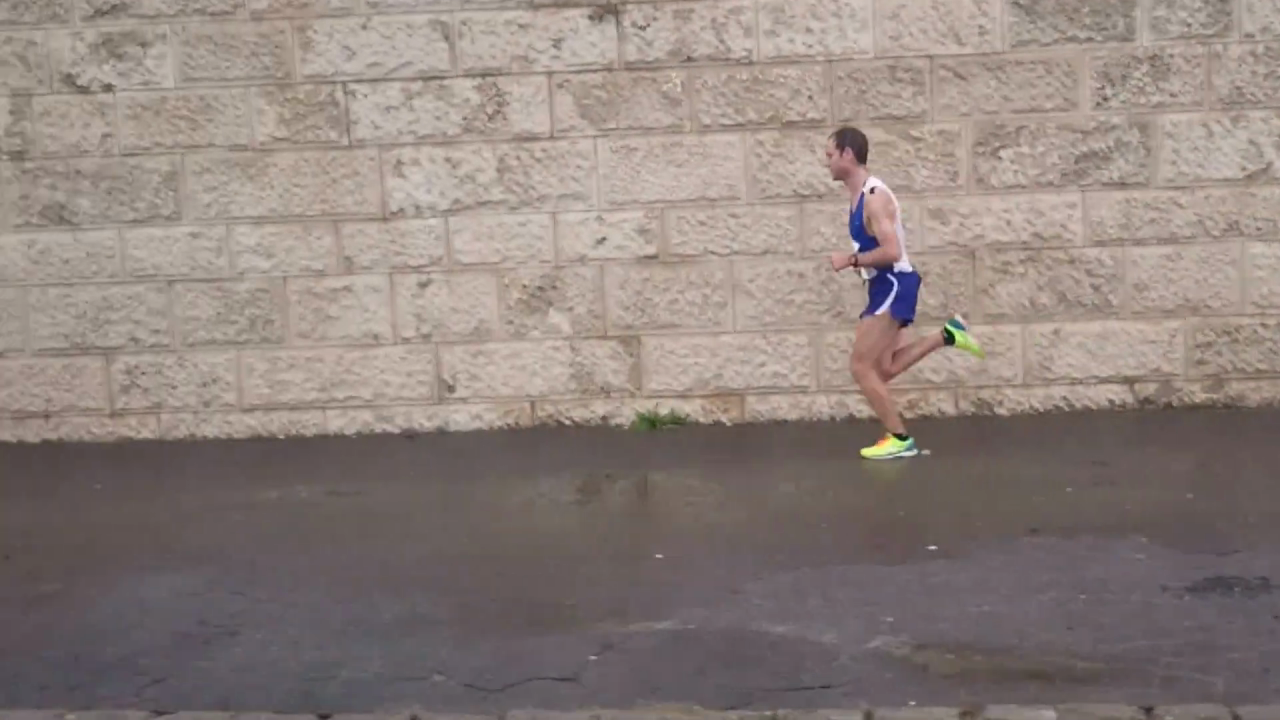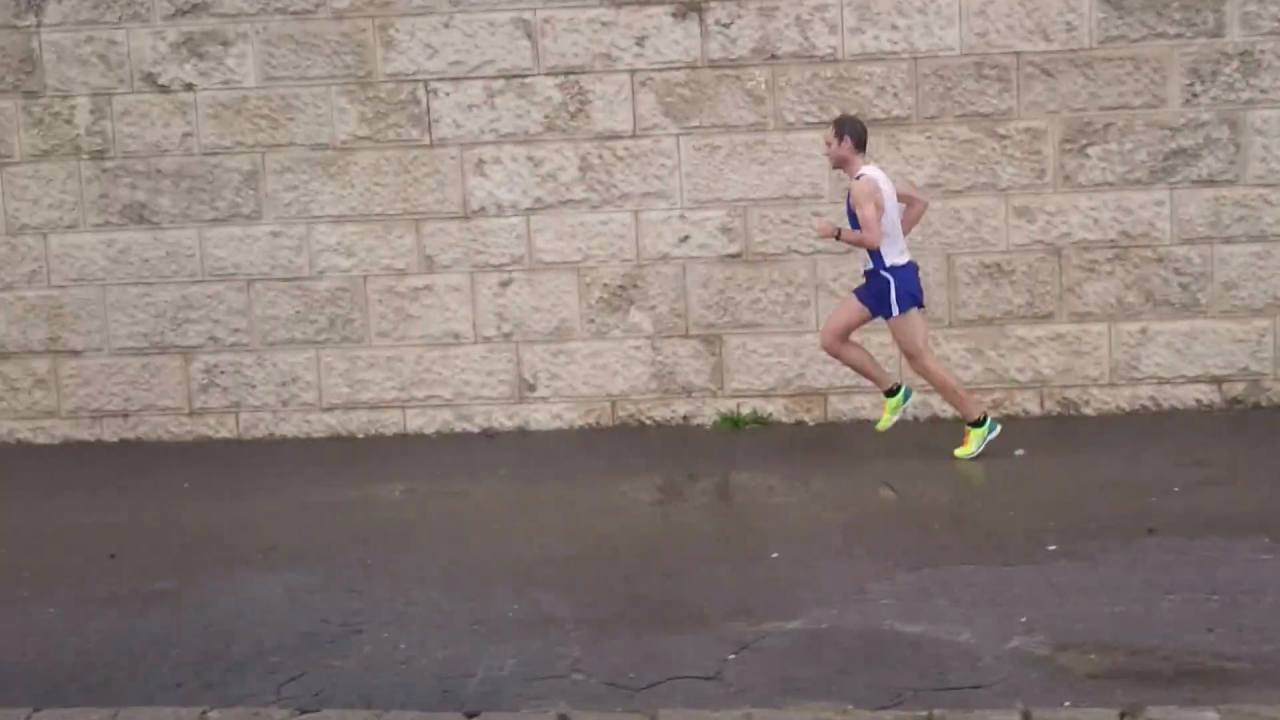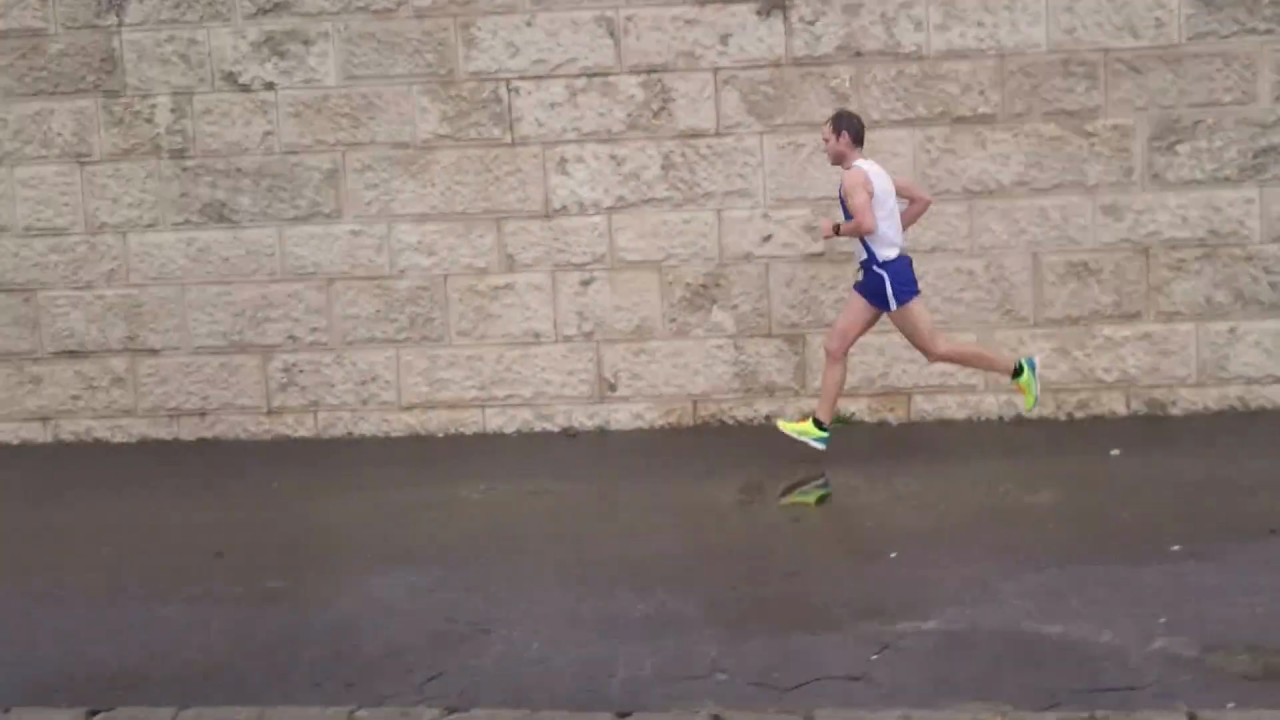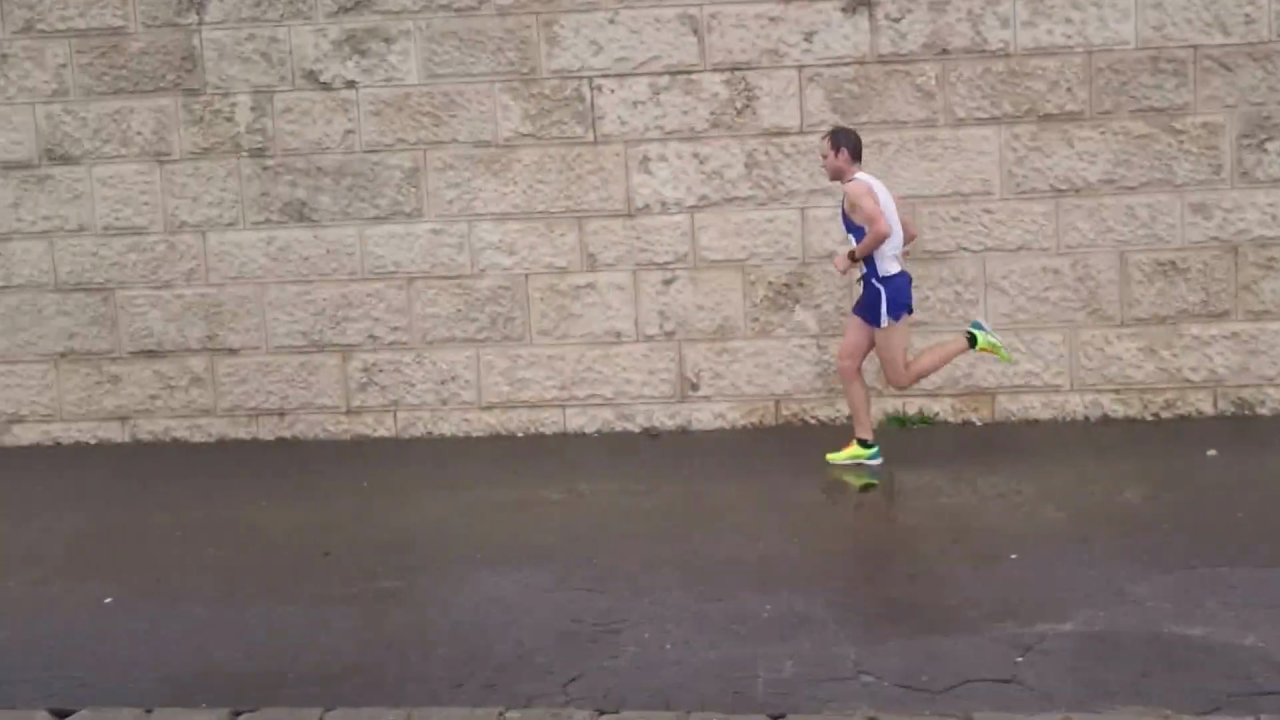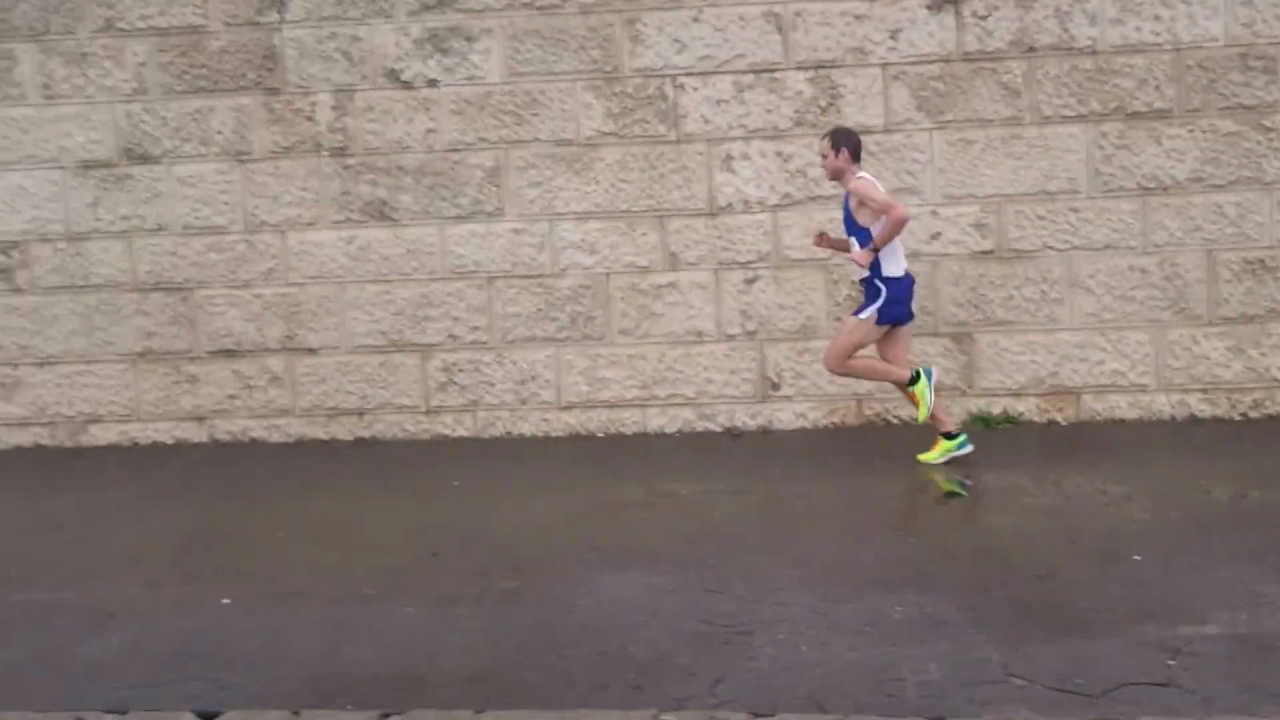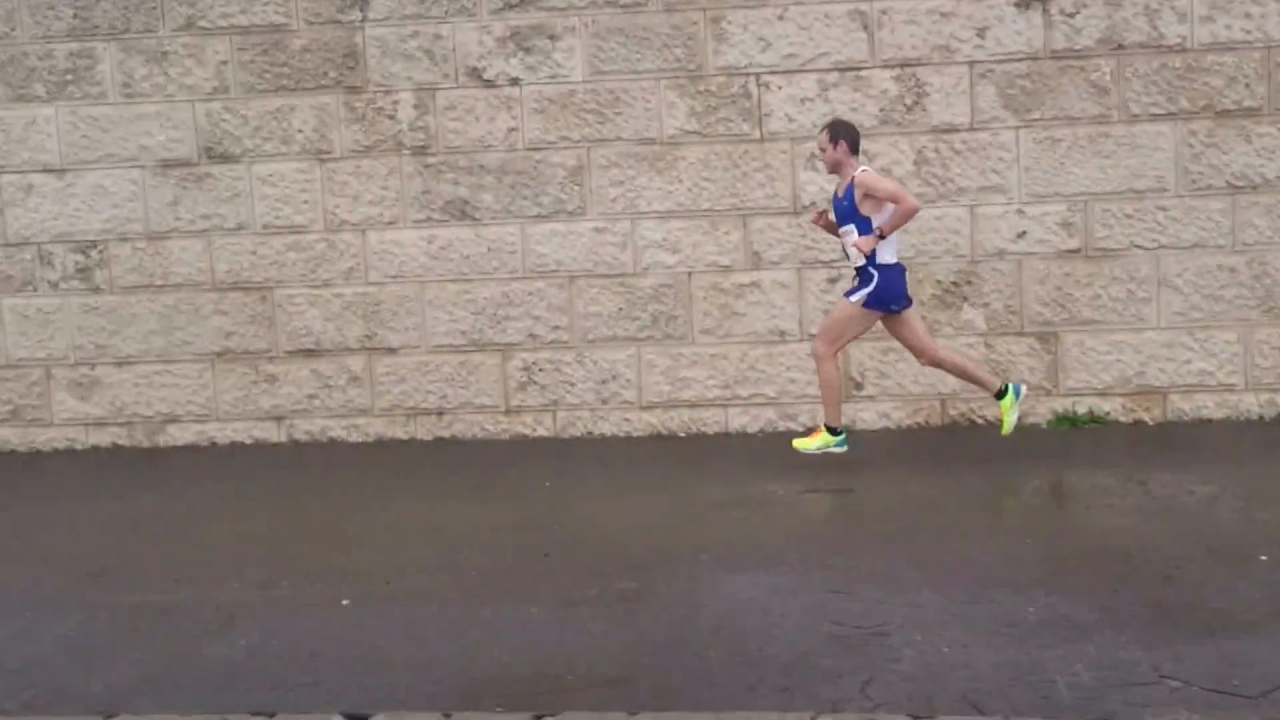
dt=0.1s
person 1, frame 1
left shoulder: (875, 196)
right shoulder: (863, 192)
left elbow: (893, 252)
left wrist: (850, 260)
right wrist: (856, 258)
left hip: (893, 288)
right hip: (884, 288)
left knee: (860, 366)
right knee: (881, 371)
left ankle: (899, 437)
right ankle: (948, 335)
person 1, frame 2
left shoulder: (863, 184)
right shoulder: (870, 177)
left elbow: (871, 239)
right elbow: (919, 200)
left wrist: (835, 232)
left hip: (892, 279)
right hip: (881, 279)
left knee: (921, 362)
right knee: (830, 339)
left ankle: (978, 423)
right ankle: (893, 390)
person 1, frame 3
left shoulder: (852, 175)
right shoulder: (873, 172)
left elbow: (864, 223)
right elbow: (924, 199)
left wrist: (836, 229)
left hip: (888, 274)
right hip: (879, 271)
left knee: (934, 349)
right knee: (834, 345)
left ankle: (1018, 370)
right ankle: (819, 427)
person 1, frame 4
left shoulder: (855, 188)
right shoulder: (871, 187)
left elbow: (881, 229)
right elbow: (908, 234)
left wrist: (852, 257)
left hip: (885, 289)
right hip: (879, 287)
left knee: (901, 378)
right knee: (846, 365)
left ankle: (971, 339)
right ankle: (865, 444)
person 1, frame 5
left shoulder: (860, 185)
right shoulder: (856, 191)
left elbow: (901, 213)
left wrist: (871, 250)
right wrist: (827, 242)
left hip: (887, 290)
right hip: (883, 288)
left knee: (836, 362)
right knee: (899, 373)
left ankle: (916, 378)
right ankle: (952, 437)
person 1, frame 6
left shoulder: (864, 179)
right shoulder: (844, 185)
left elbow: (911, 203)
left wrist: (874, 236)
right wrist: (826, 223)
left hip: (879, 279)
right hip: (875, 278)
left knee: (823, 347)
right knee: (928, 353)
left ankle: (833, 433)
right ankle: (1004, 392)
